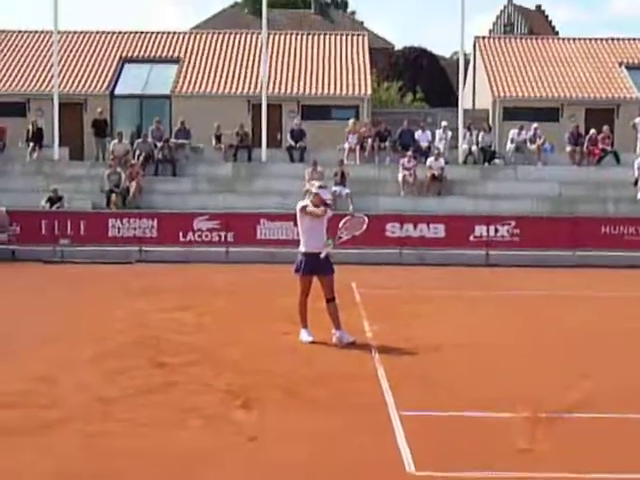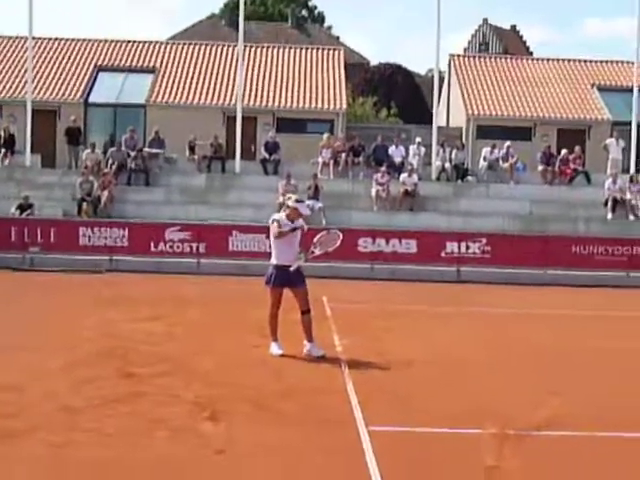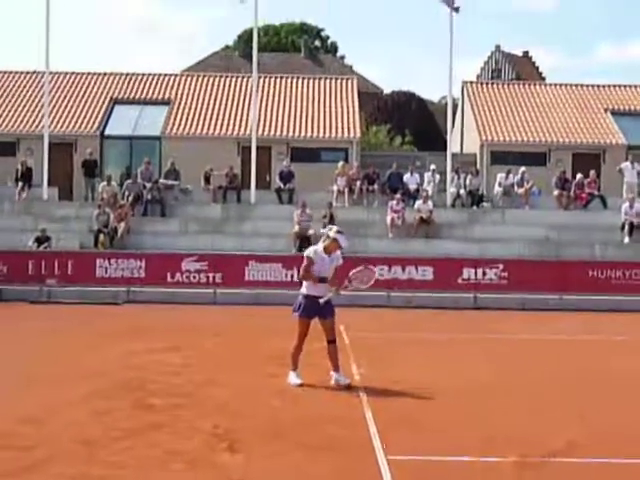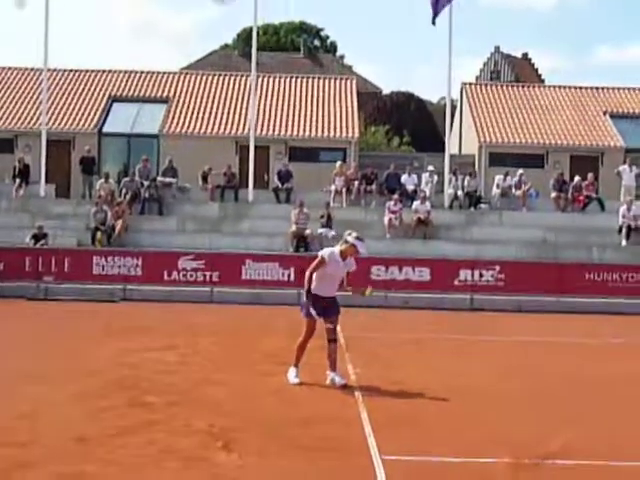
dt=0.5s
person 1, frame 1
left shoulder: (325, 210)
right shoulder: (303, 206)
right elbow: (319, 213)
right wrist: (325, 206)
left hip: (322, 256)
right hip: (307, 256)
left knee: (330, 295)
right knee: (304, 295)
left ankle: (338, 332)
right ankle: (304, 330)
person 1, frame 2
left shoulder: (298, 224)
right shoulder: (277, 219)
right elbow: (276, 235)
right wrist: (294, 227)
left hip: (294, 269)
right hip: (278, 269)
left knee: (305, 306)
right knee: (275, 307)
left ankle: (309, 344)
right ankle: (274, 343)
person 1, frame 3
left shoulder: (336, 257)
right shoulder: (313, 252)
right elbow: (303, 275)
left wrist: (335, 285)
right wrist: (324, 280)
left hip: (324, 300)
right hip: (308, 299)
left knee: (331, 337)
right knee: (301, 337)
left ankle: (336, 374)
right ankle: (293, 372)
person 1, frame 4
left shoulder: (349, 262)
right shoulder: (328, 254)
left elbow: (342, 283)
right elbow: (309, 273)
left wrist: (357, 290)
right wrist: (308, 294)
left hip: (331, 300)
right hip: (315, 298)
left knee: (332, 337)
right knee: (308, 334)
left ankle: (332, 373)
right ankle: (294, 369)
